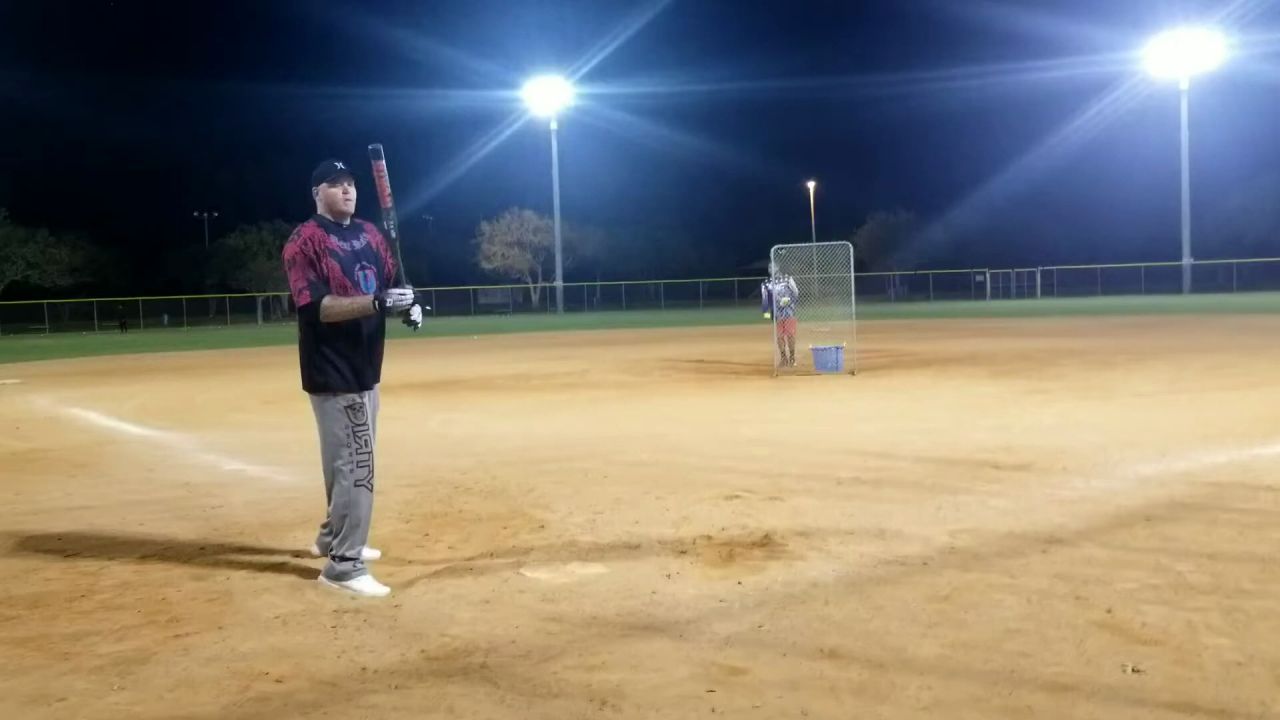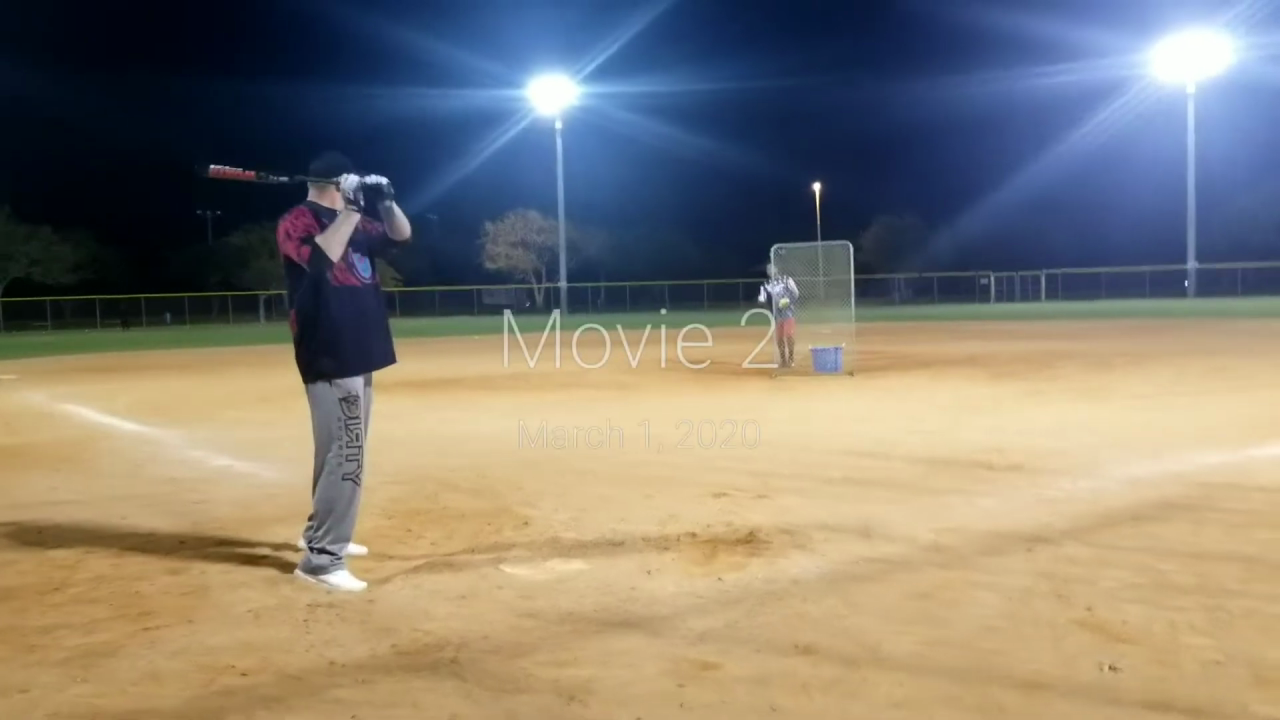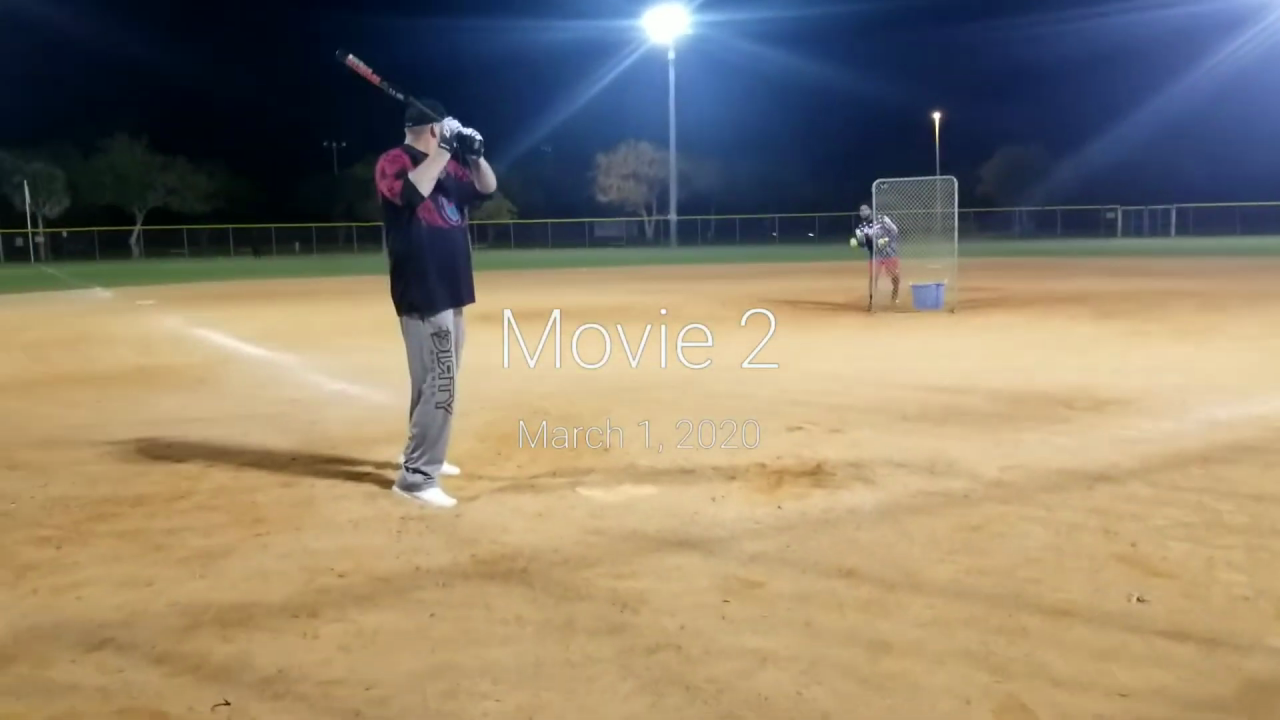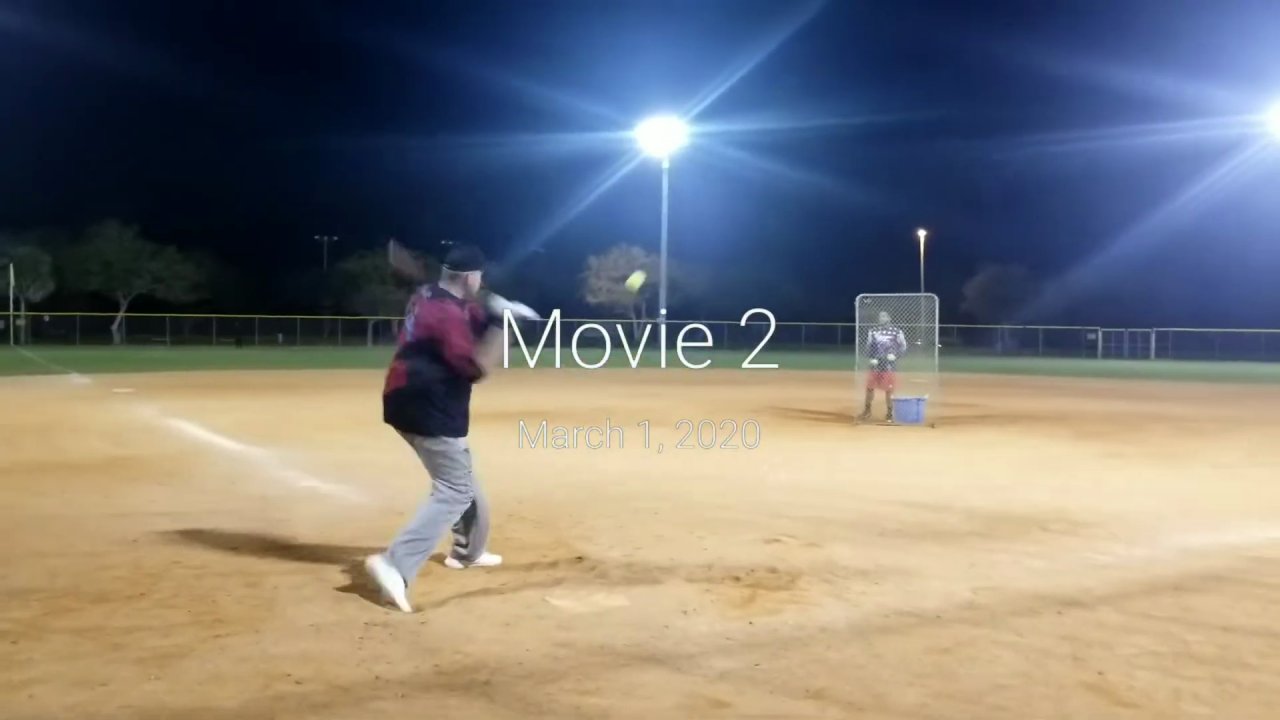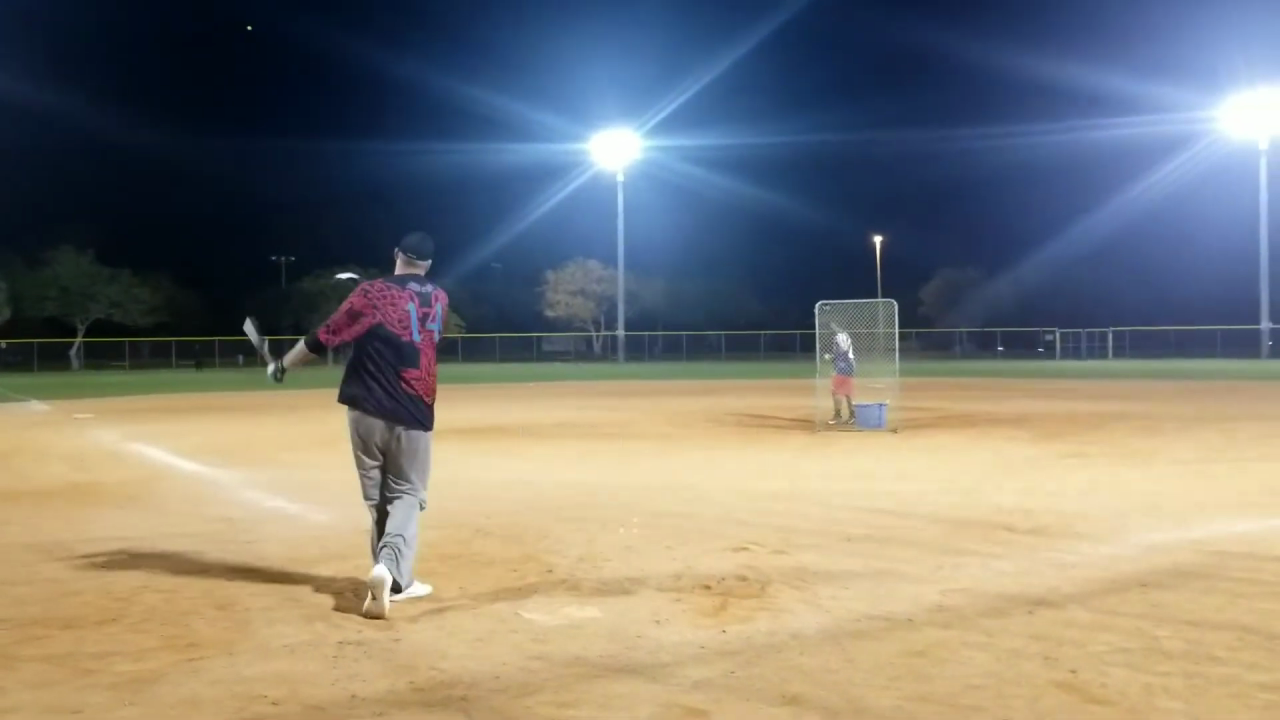
dt=1s
person 1, frame 1
left shoulder: (370, 233)
right shoulder: (305, 242)
left elbow: (390, 280)
right elbow: (317, 307)
left wrist: (405, 303)
right wrist: (377, 302)
left hip: (366, 366)
right hip: (333, 372)
left knee: (351, 459)
right knee: (354, 464)
left ankle: (335, 536)
right ankle: (343, 565)
person 1, frame 2
left shoulder: (352, 221)
right shoulder: (297, 220)
left elbow: (400, 235)
right elbow: (320, 257)
left wrist: (383, 199)
right wrist: (352, 207)
left hip: (359, 352)
right hip: (330, 357)
left knee: (341, 452)
right knee: (344, 455)
left ankle: (322, 532)
right ankle: (321, 559)
person 1, frame 3
left shoulder: (446, 165)
right shoulder: (394, 161)
left elbow: (485, 188)
right elbow: (410, 193)
left wrist: (474, 153)
right wrist: (443, 149)
left hip: (451, 290)
right hip: (421, 293)
left knee: (440, 380)
right knee: (438, 383)
left ankle: (423, 454)
right ankle: (416, 477)
person 1, frame 4
left shoulder: (431, 294)
right shoulder: (449, 310)
left elbow: (475, 314)
right elbow: (476, 367)
left wrist: (499, 312)
right wrist: (497, 320)
left hip: (406, 408)
right hip: (434, 415)
left knee: (460, 479)
right knee: (451, 493)
left ankle: (469, 549)
right ankle: (391, 562)
person 1, frame 5
left shoulder: (374, 294)
right shoulder: (439, 299)
left elbow: (324, 338)
left wrist: (283, 364)
left hip: (366, 410)
right hip: (412, 413)
left knee: (378, 497)
right knee: (407, 494)
left ankle: (393, 579)
right ankle: (389, 570)
